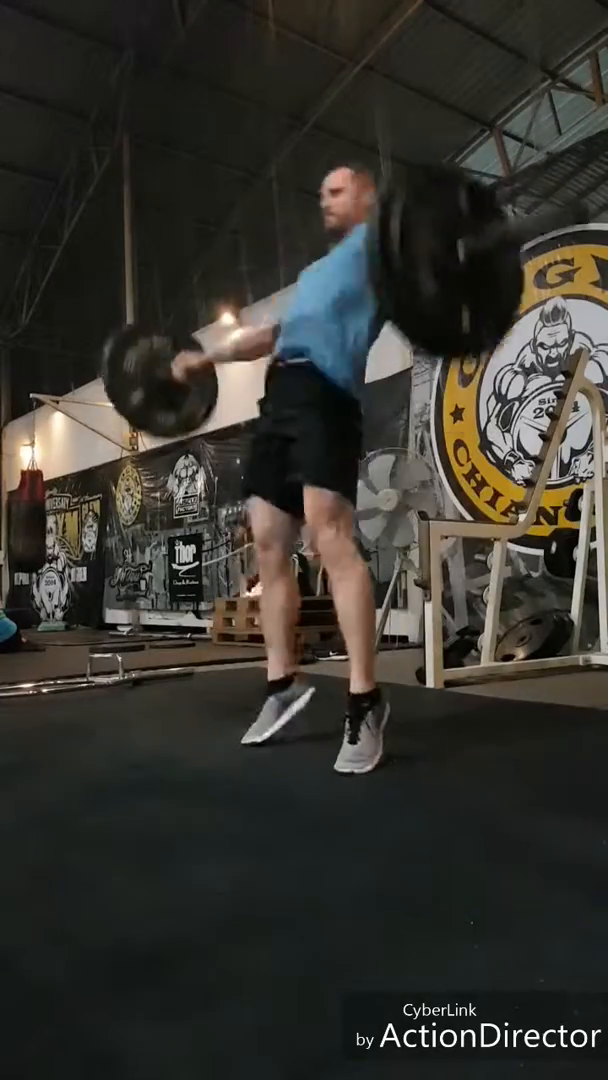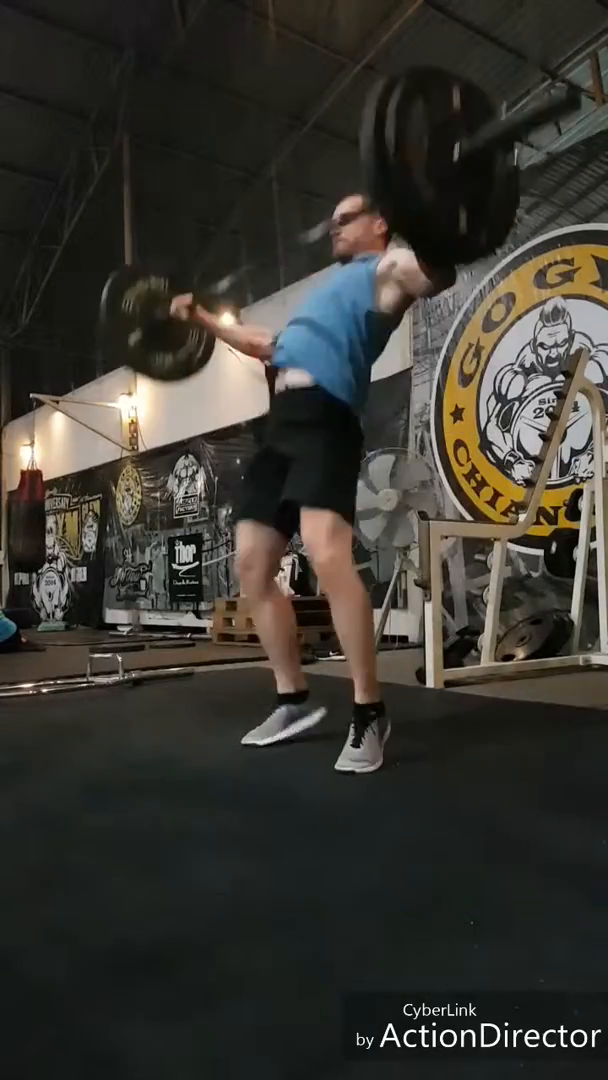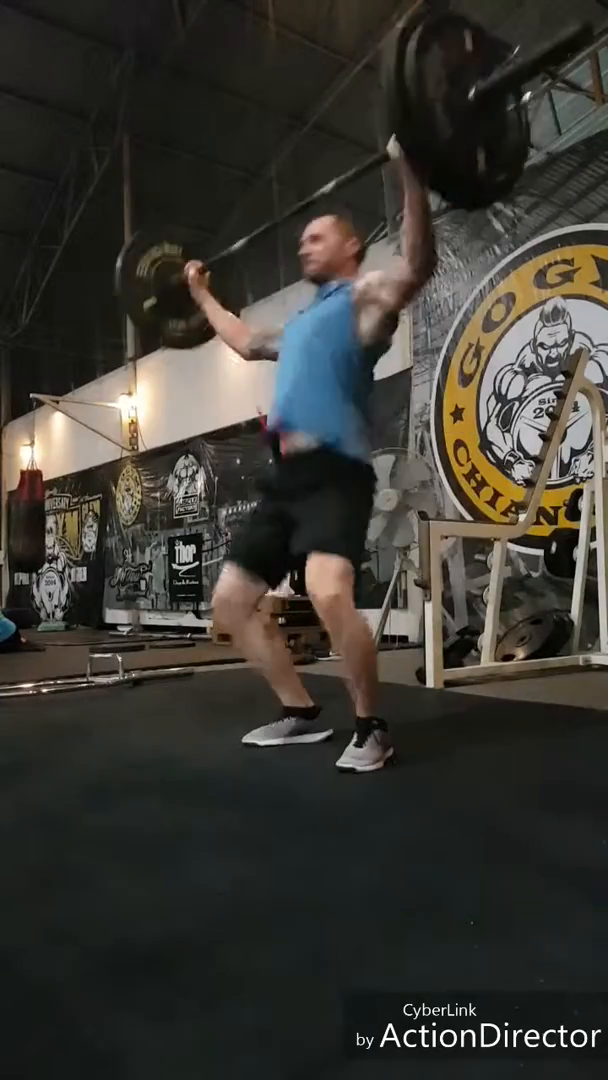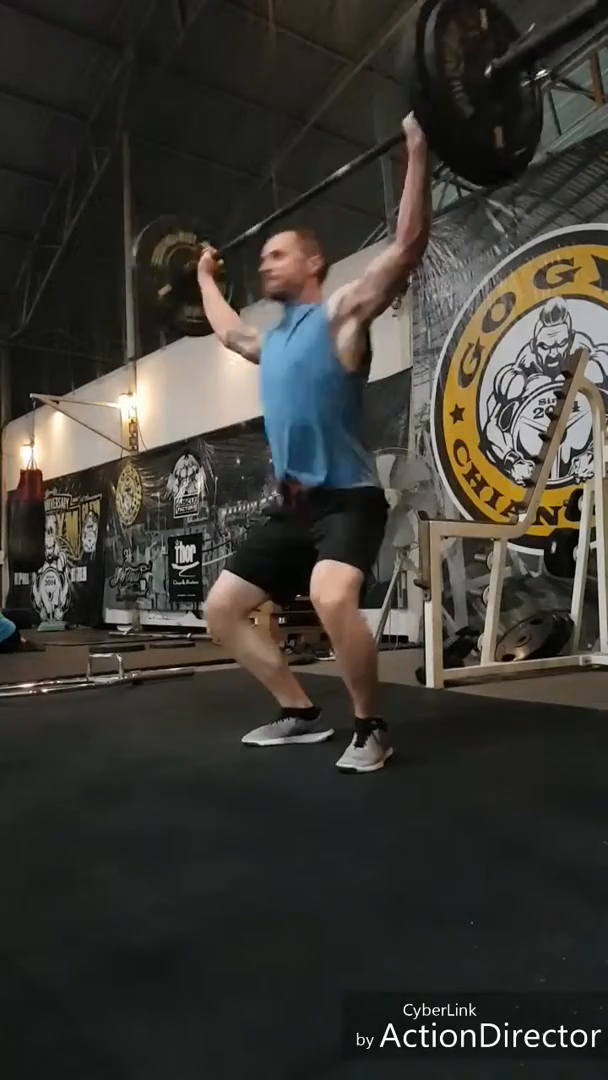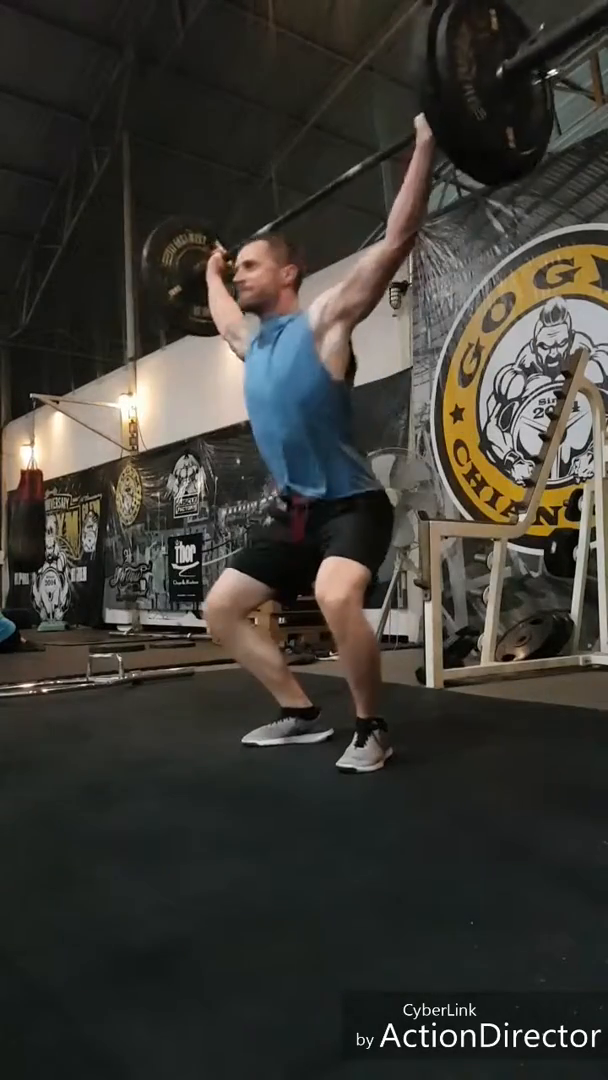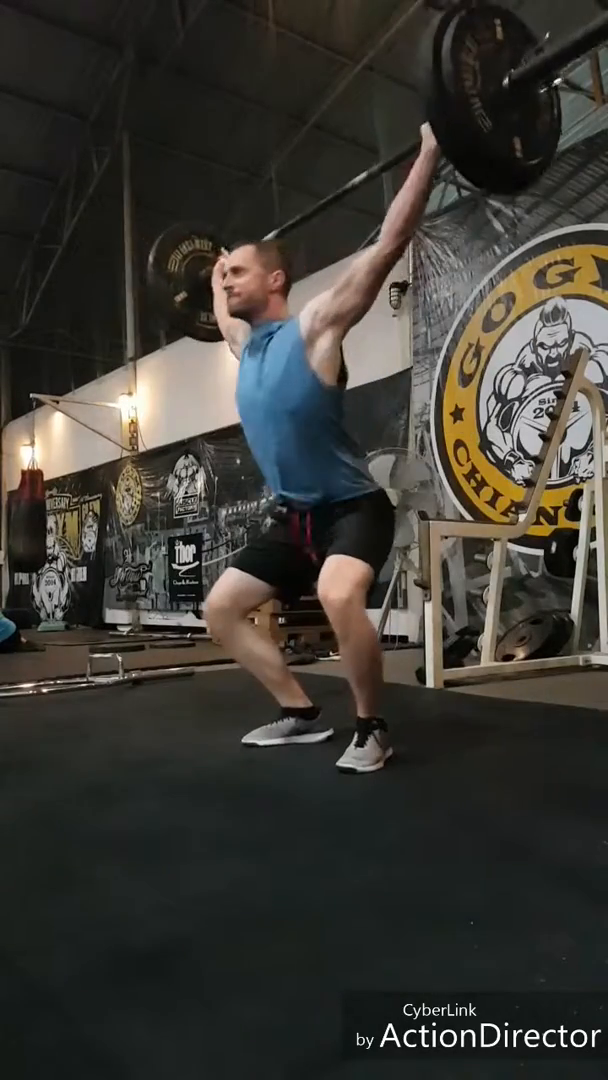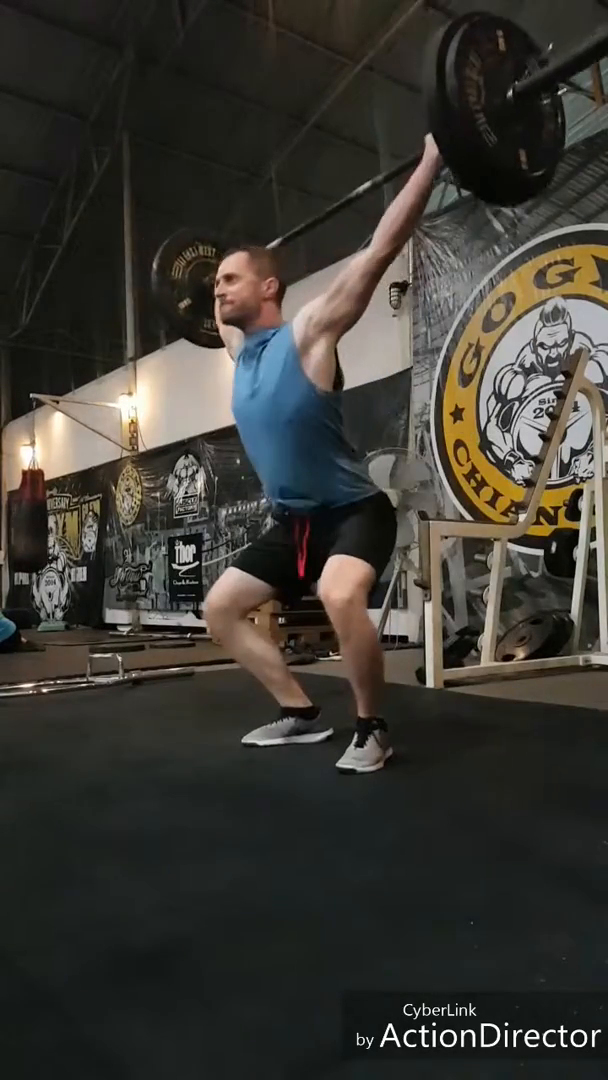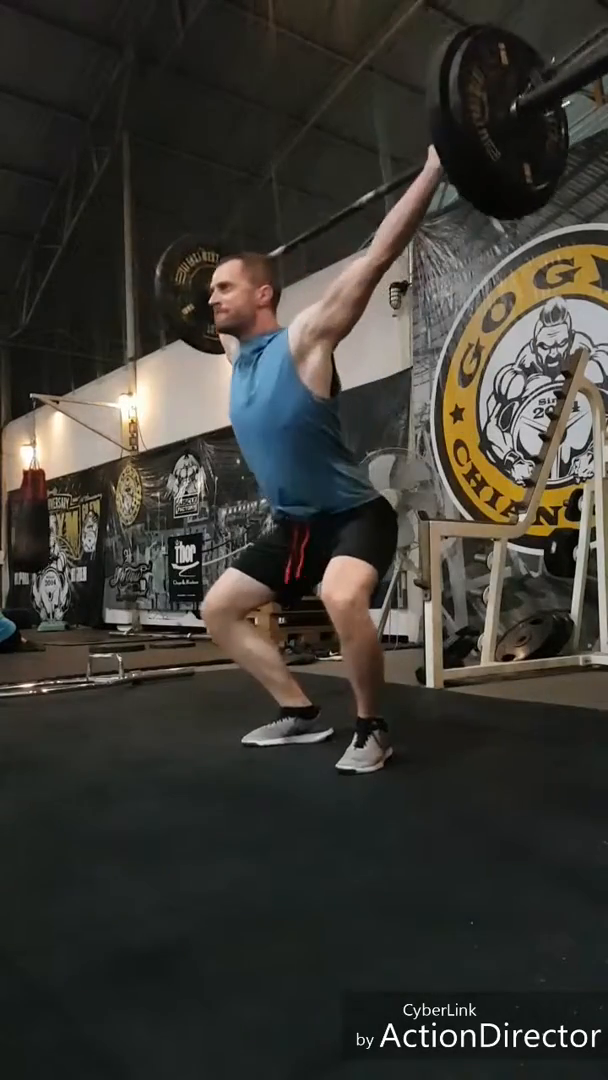
dt=0.1s
person 1, frame 1
left shoulder: (375, 240)
right shoulder: (322, 266)
right elbow: (272, 331)
right wrist: (202, 358)
left hip: (321, 392)
right hip: (279, 397)
left knee: (331, 540)
right knee: (268, 547)
left ankle: (366, 704)
right ankle: (284, 682)
person 1, frame 2
left shoulder: (386, 266)
right shoulder: (328, 283)
left elbow: (434, 274)
right elbow: (269, 343)
right wrist: (204, 319)
left hip: (326, 414)
right hip: (283, 420)
left knee: (328, 556)
right knee: (251, 568)
left ankle: (369, 715)
right ankle: (294, 699)
person 1, frame 3
left shoulder: (368, 295)
right shoulder: (302, 316)
left elbow: (420, 263)
right elbow: (242, 338)
left wrist: (409, 174)
right wrist: (199, 291)
left hip: (335, 472)
right hip: (282, 477)
left knee: (327, 592)
right knee: (229, 602)
left ankle: (371, 728)
right ankle: (302, 713)
person 1, frame 4
left shoulder: (341, 313)
right shoulder: (278, 336)
left elbow: (405, 248)
right elbow: (232, 331)
left wrist: (418, 150)
right wrist: (207, 276)
left hip: (345, 494)
right hip: (291, 500)
left knee: (332, 598)
right knee: (221, 609)
left ankle: (371, 727)
right ankle: (301, 712)
person 1, frame 5
left shoulder: (321, 323)
right shoulder: (255, 343)
left elbow: (394, 244)
right elbow: (223, 315)
left wrist: (426, 145)
right wrist: (212, 274)
left hip: (352, 505)
right hip: (295, 513)
left knee: (335, 598)
right knee: (220, 610)
left ankle: (371, 728)
right ankle: (301, 714)
person 1, frame 6
left shoulder: (313, 327)
right shoulder: (250, 346)
left elbow: (386, 246)
right elbow: (224, 319)
left wrist: (429, 152)
right wrist: (212, 279)
left hip: (352, 506)
right hip: (295, 515)
left knee: (338, 597)
right knee: (220, 608)
left ankle: (371, 727)
right ankle: (301, 713)
person 1, frame 7
left shoulder: (306, 334)
right shoulder: (243, 350)
left elbow: (378, 252)
right elbow: (224, 320)
left wrist: (433, 159)
left hip: (354, 510)
right hip: (295, 520)
left knee: (341, 597)
right knee: (220, 608)
left ankle: (372, 729)
right ankle: (301, 713)
person 1, frame 8
left shoulder: (303, 341)
right shoulder: (241, 357)
left elbow: (375, 259)
right elbow: (223, 325)
left wrist: (433, 169)
left hip: (354, 514)
right hip: (294, 526)
left knee: (343, 599)
right knee: (218, 609)
left ankle: (371, 729)
right ankle: (300, 713)
